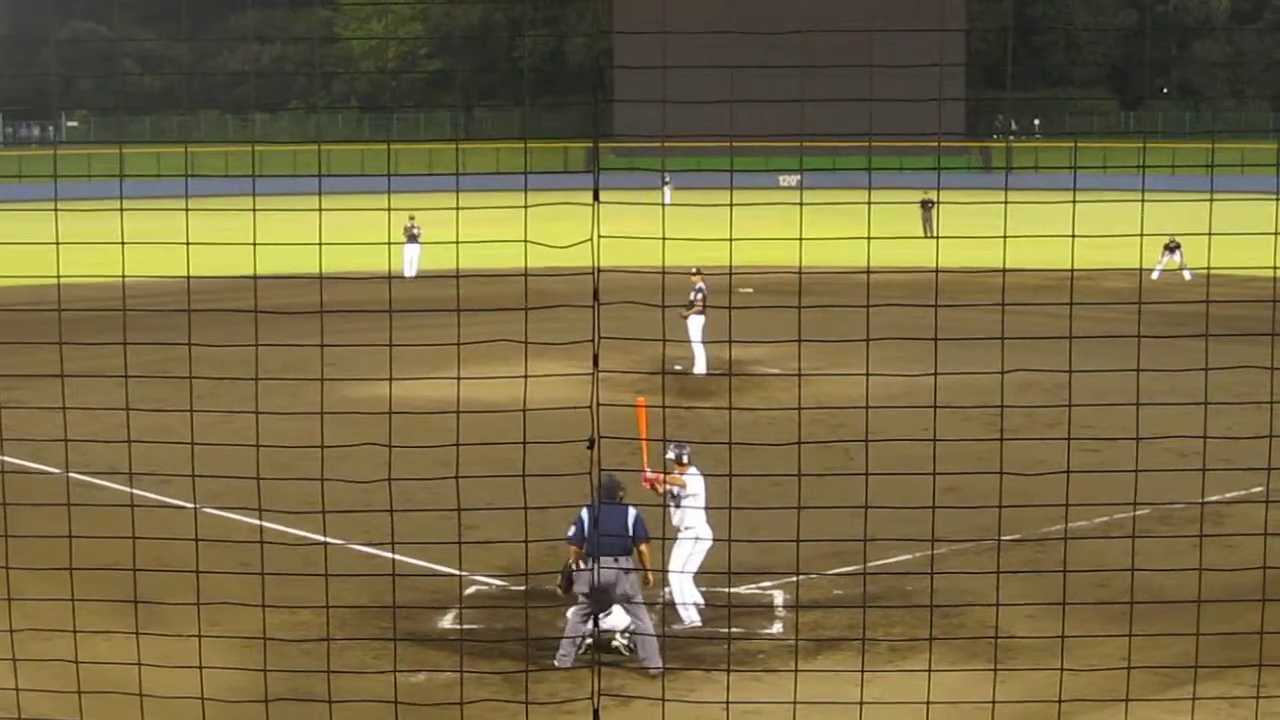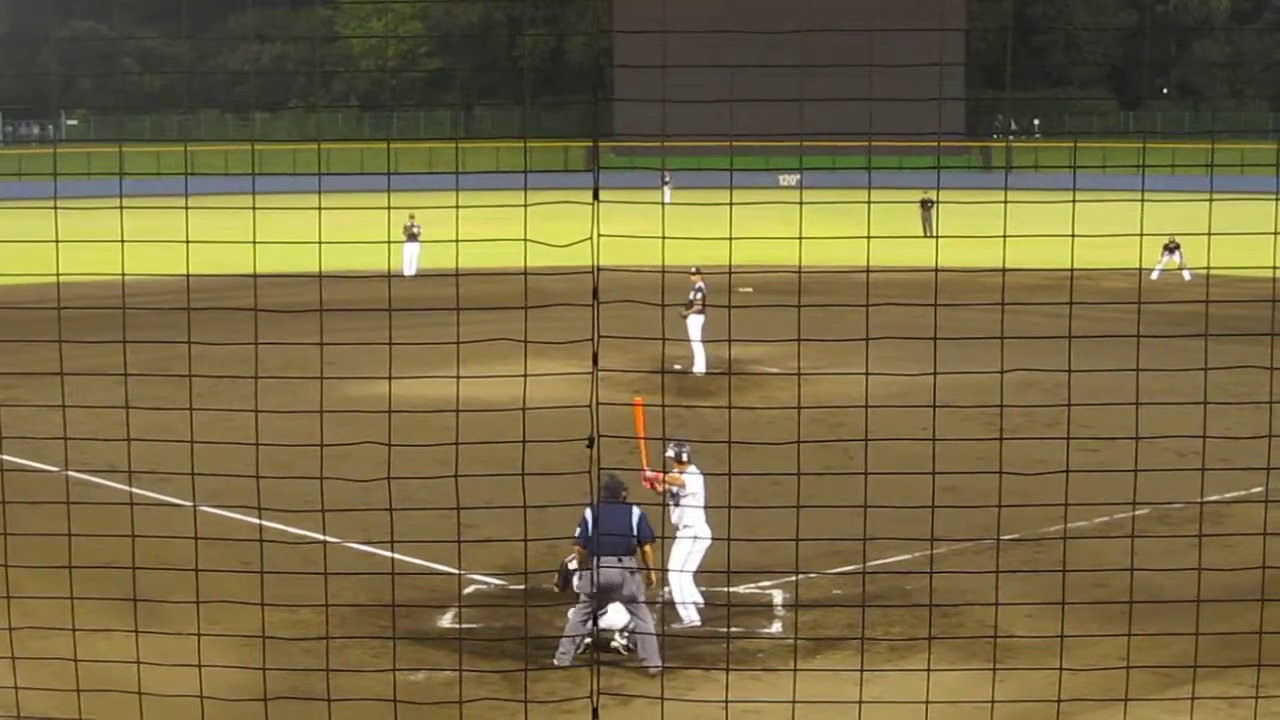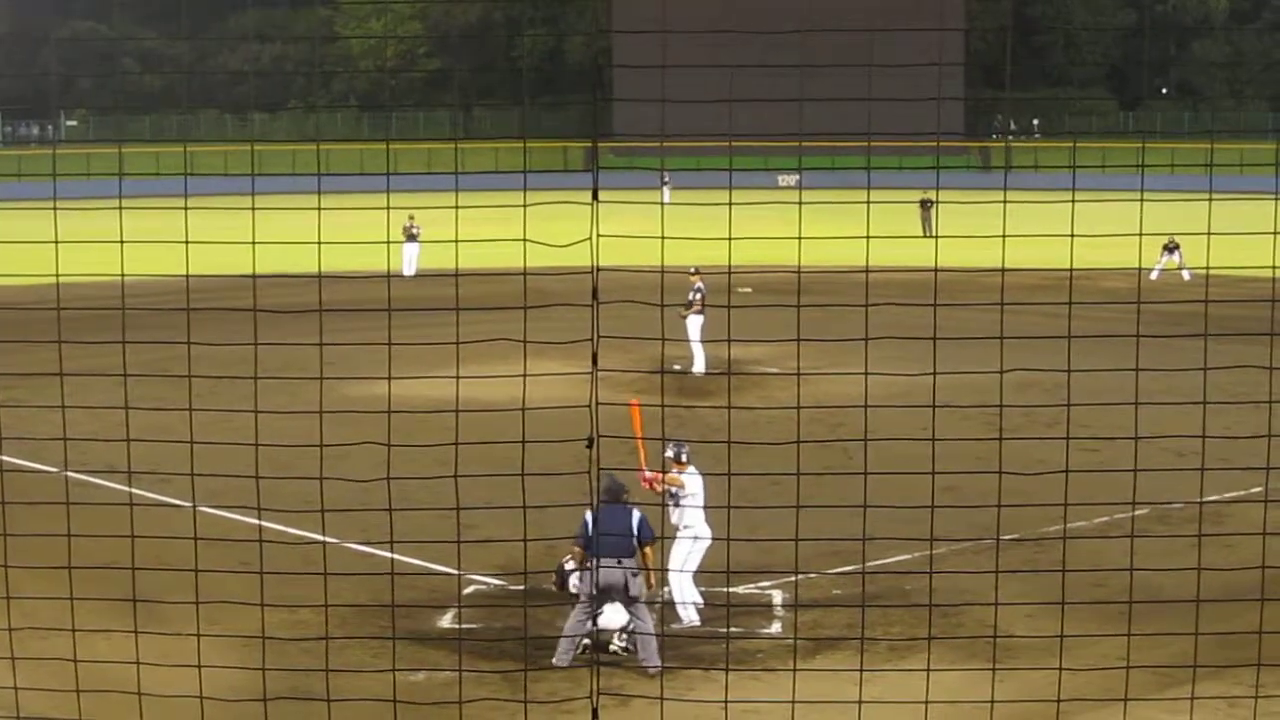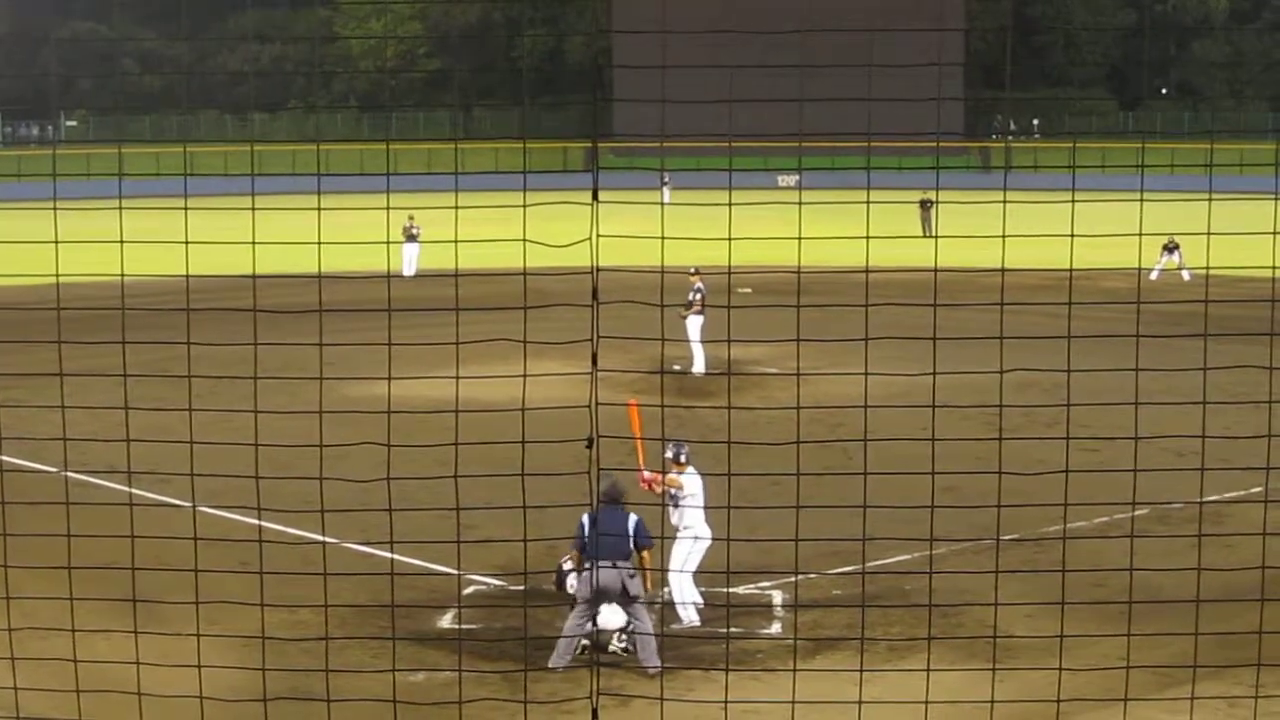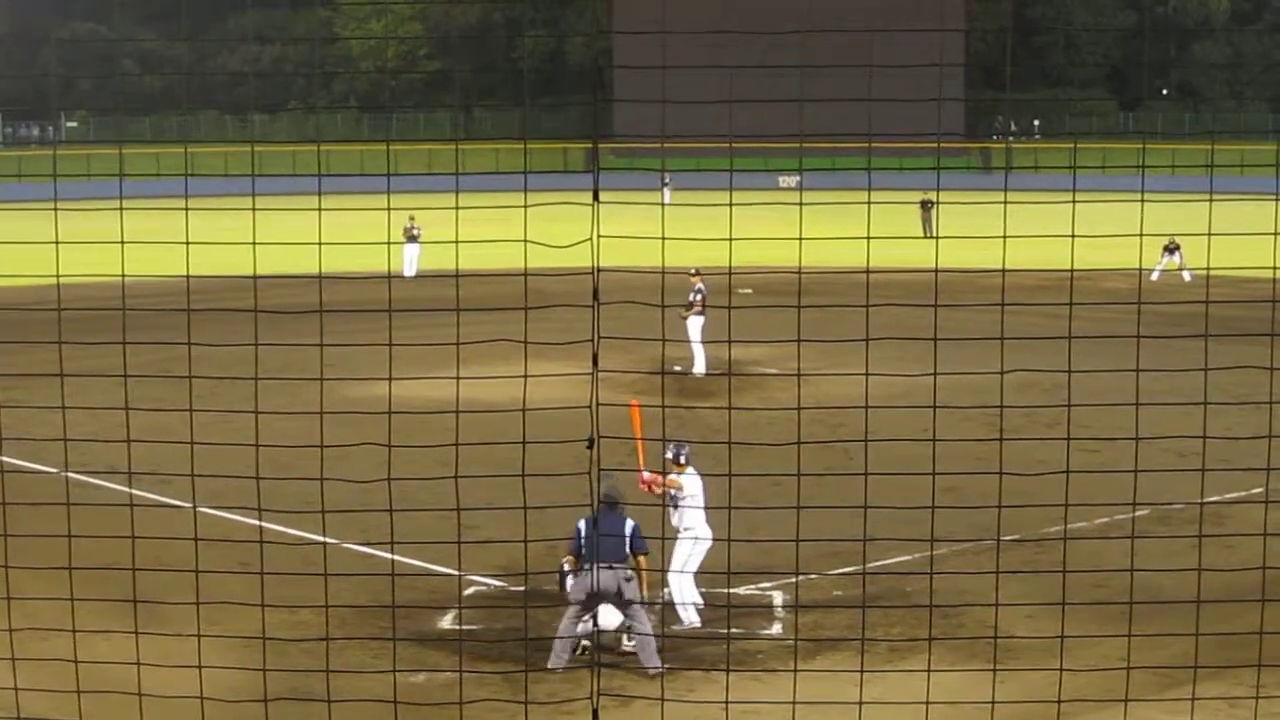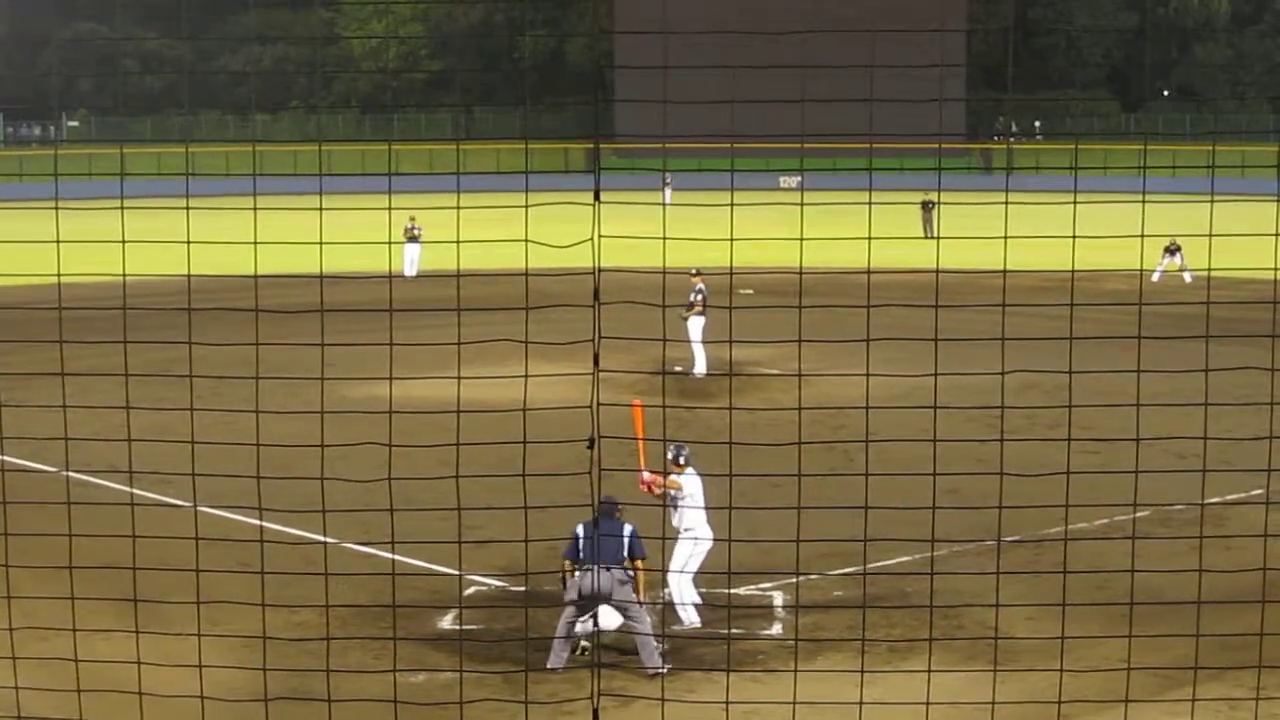
dt=0.1s
person 1, frame 1
left shoulder: (587, 512)
right shoulder: (631, 512)
left elbow: (575, 547)
right elbow: (642, 547)
left wrist: (577, 569)
right wrist: (647, 571)
left hip: (594, 569)
right hip: (622, 570)
left knee: (579, 615)
right knee: (640, 616)
left ankle: (564, 659)
right ankle: (653, 663)
person 1, frame 2
left shoulder: (590, 512)
right shoulder: (634, 512)
left elbow: (579, 548)
right elbow: (646, 547)
left wrist: (583, 569)
right wrist: (650, 571)
left hip: (597, 568)
right hip: (625, 570)
left knee: (580, 614)
right knee: (641, 616)
left ankle: (563, 658)
right ankle: (652, 662)
person 1, frame 3
left shoulder: (591, 514)
right shoulder: (635, 514)
left elbow: (578, 550)
right elbow: (647, 550)
left wrist: (582, 571)
right wrist: (650, 574)
left hip: (596, 572)
right hip: (626, 572)
left knee: (579, 615)
right knee: (641, 617)
left ankle: (562, 658)
right ankle: (652, 663)
person 1, frame 4
left shoulder: (588, 518)
right shoulder: (632, 519)
left elbow: (576, 553)
right elbow: (644, 553)
left wrist: (579, 575)
right wrist: (647, 579)
left hip: (592, 573)
right hip: (622, 574)
left knee: (577, 618)
right knee: (640, 618)
left ankle: (558, 661)
right ankle: (652, 663)
person 1, frame 5
left shoulder: (585, 523)
right shoulder: (629, 523)
left elbow: (572, 557)
right elbow: (640, 558)
left wrist: (577, 581)
right wrist: (643, 587)
left hip: (588, 576)
right hip: (618, 576)
left knee: (571, 619)
right knee: (638, 620)
left ankle: (556, 662)
right ankle: (653, 664)
person 1, frame 6
left shoulder: (582, 528)
right shoulder: (627, 528)
left elbow: (568, 562)
right elbow: (638, 563)
left wrist: (571, 587)
right wrist: (640, 593)
left hip: (586, 579)
right hip: (615, 579)
left knee: (568, 620)
right knee: (639, 619)
left ankle: (555, 663)
right ankle: (654, 665)
person 2, frame 1
left shoulder: (695, 478)
right shoulder: (676, 475)
left elbow: (680, 482)
right elbow: (664, 491)
left wrist: (657, 477)
right wrist: (653, 483)
left hip: (696, 533)
right hip: (686, 533)
left knee: (677, 574)
right knee: (678, 572)
left ankle: (691, 618)
right ankle: (695, 601)
person 2, frame 2
left shoulder: (695, 476)
right shoulder: (676, 474)
left elbow: (679, 482)
right elbow: (664, 490)
left wrist: (656, 476)
right wrist: (653, 482)
left hip: (695, 532)
right hip: (685, 532)
left knee: (677, 573)
right knee: (678, 571)
left ankle: (691, 618)
right ankle: (695, 600)
person 2, frame 3
left shoulder: (693, 477)
right shoulder: (675, 474)
left elbow: (678, 483)
right elbow: (663, 490)
left wrist: (656, 476)
right wrist: (652, 483)
left hip: (694, 533)
right hip: (685, 532)
left knee: (676, 573)
right knee: (680, 571)
left ankle: (690, 617)
right ankle: (694, 600)
person 2, frame 4
left shoulder: (692, 477)
right shoulder: (675, 475)
left elbow: (677, 485)
right elbow: (663, 491)
left wrist: (655, 477)
right wrist: (651, 484)
left hip: (695, 533)
right hip: (685, 533)
left knee: (676, 574)
right knee: (680, 572)
left ankle: (690, 618)
right ankle: (695, 601)
person 2, frame 5
left shoulder: (692, 478)
right shoulder: (675, 476)
left elbow: (676, 485)
right elbow: (663, 493)
left wrist: (654, 478)
right wrist: (651, 485)
left hip: (695, 535)
right hip: (687, 534)
left knee: (676, 576)
right knee: (681, 573)
left ankle: (691, 619)
right ankle: (694, 601)
person 2, frame 6
left shoulder: (691, 478)
right shoulder: (676, 476)
left elbow: (675, 486)
right elbow: (663, 493)
left wrist: (653, 478)
right wrist: (650, 486)
left hip: (696, 535)
right hip: (688, 535)
left knee: (676, 576)
right knee: (680, 573)
left ankle: (691, 619)
right ankle: (692, 600)
